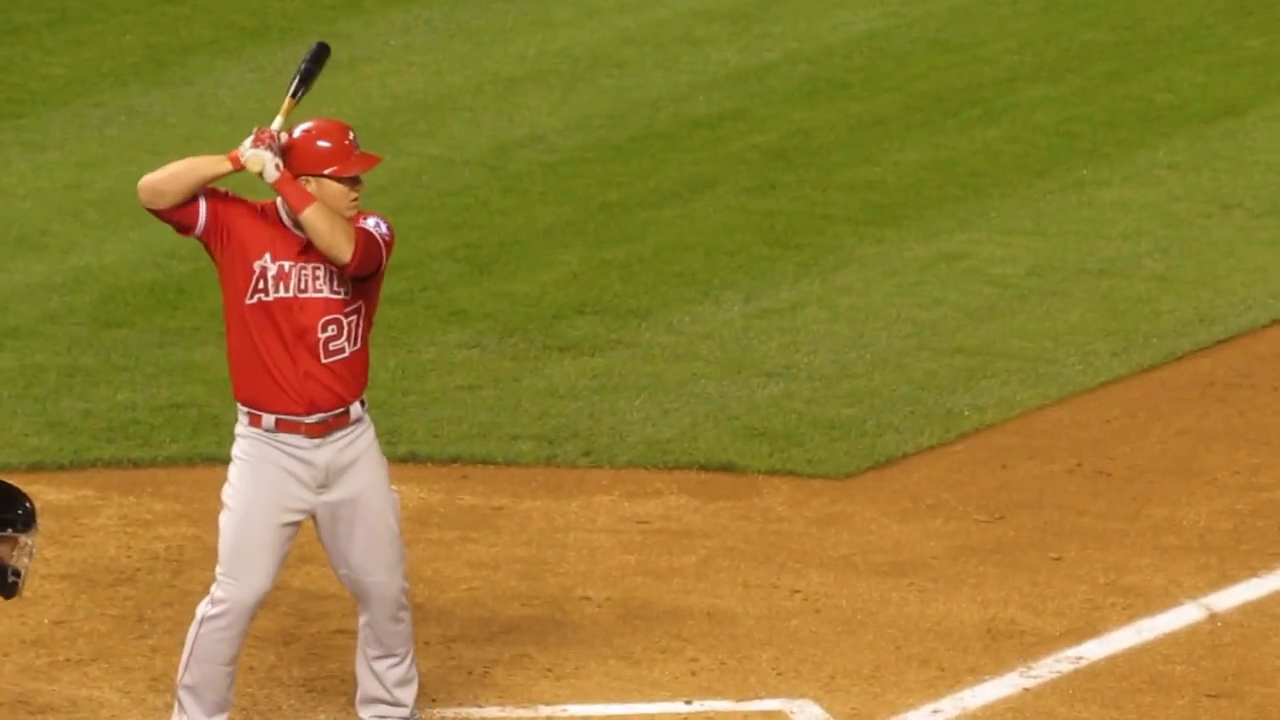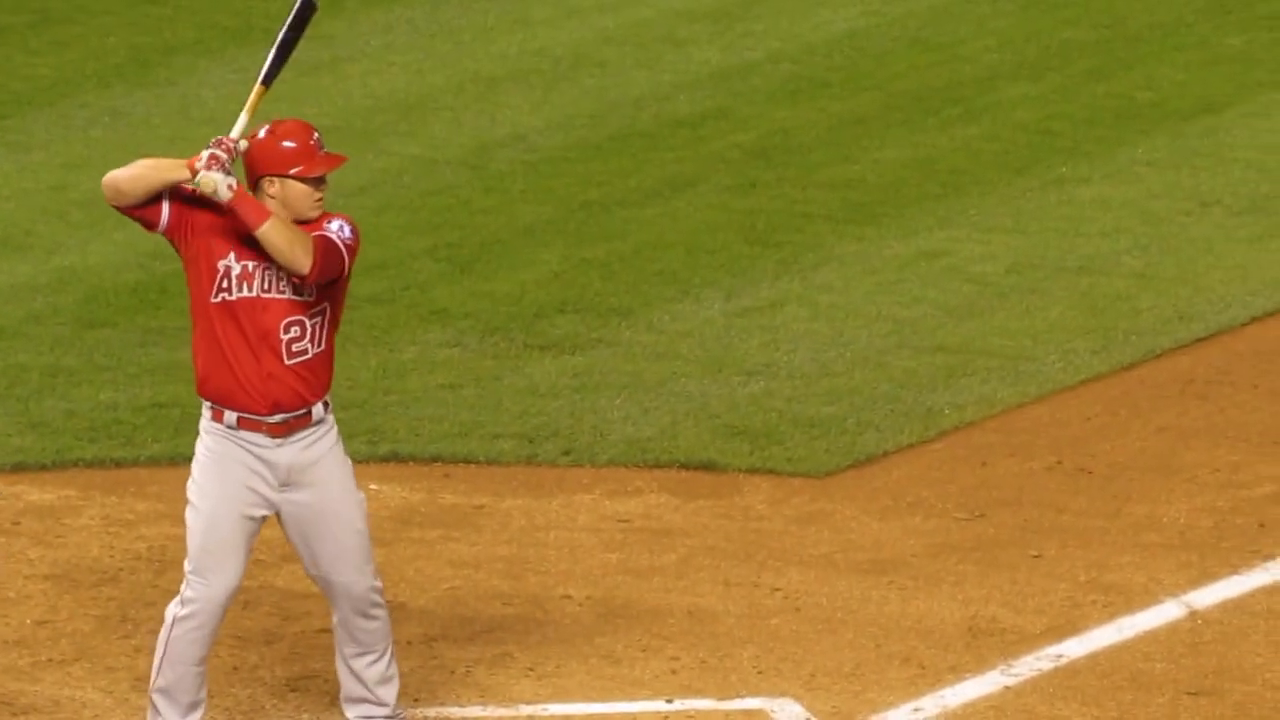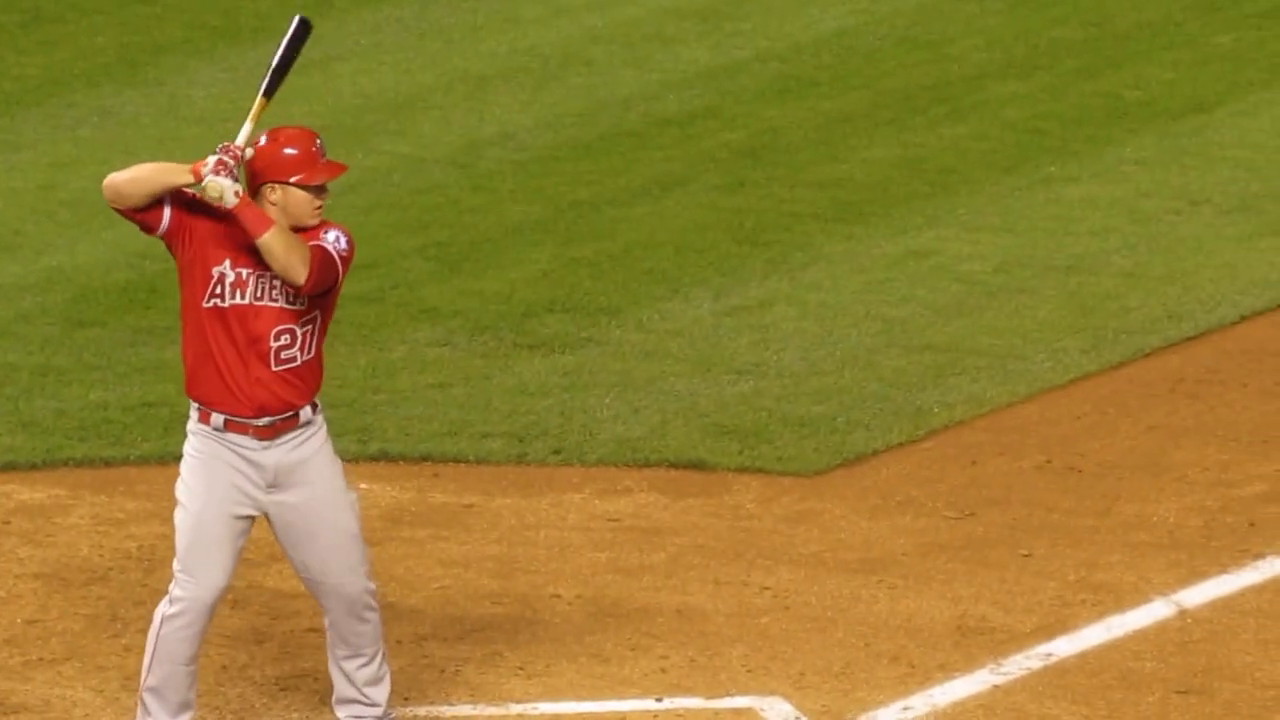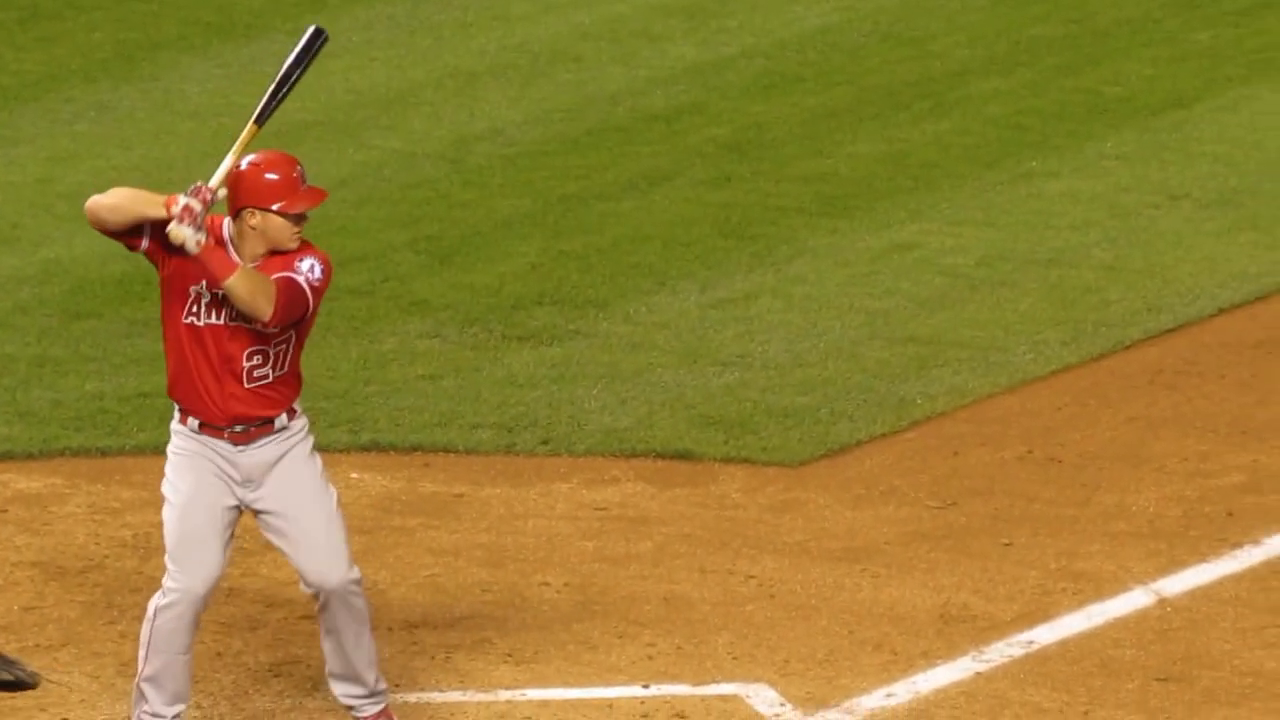
dt=0.7s
person 1, frame 1
left shoulder: (371, 230)
right shoulder: (237, 223)
left elbow: (346, 251)
right elbow: (151, 192)
left wrist: (277, 175)
right wrist: (238, 159)
left hip: (350, 443)
right hip: (268, 446)
left knee: (384, 591)
right knee: (236, 595)
person 1, frame 2
left shoulder: (337, 233)
right shoulder: (202, 222)
left elbow: (305, 260)
right elbow: (116, 188)
left wrist: (233, 193)
right wrist: (196, 169)
left hip: (313, 442)
right hip: (231, 444)
left knee: (357, 589)
right knee: (205, 594)
person 1, frame 3
left shoulder: (331, 242)
right shoulder: (199, 226)
left elbow: (299, 270)
right elbow: (116, 189)
left wrist: (235, 199)
right wrist: (199, 173)
left hip: (301, 443)
right hip: (219, 446)
left knee: (349, 590)
right knee: (193, 594)
person 1, frame 4
left shoulder: (309, 265)
right shoulder: (186, 234)
left elbow: (267, 307)
right elbow: (99, 209)
left wrist: (200, 245)
right wrist: (175, 208)
left hip: (280, 444)
right hip: (200, 447)
left knee: (333, 576)
right knee: (185, 587)
